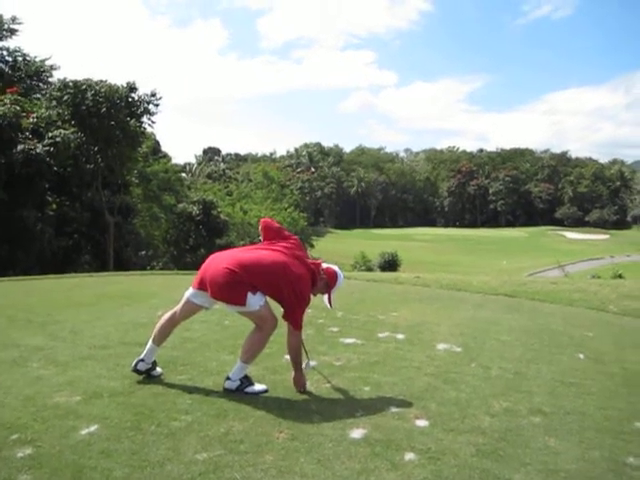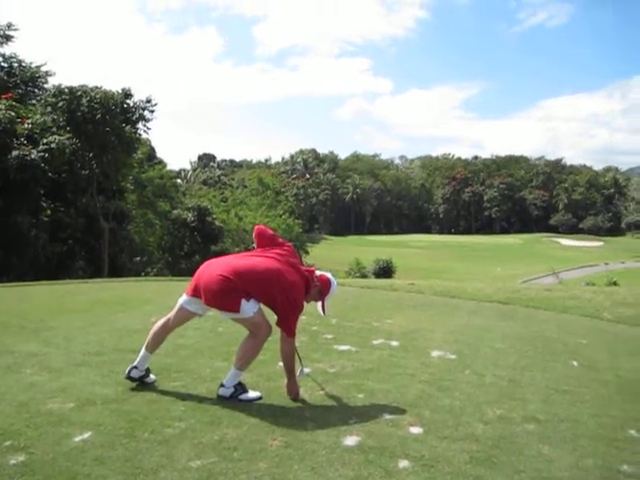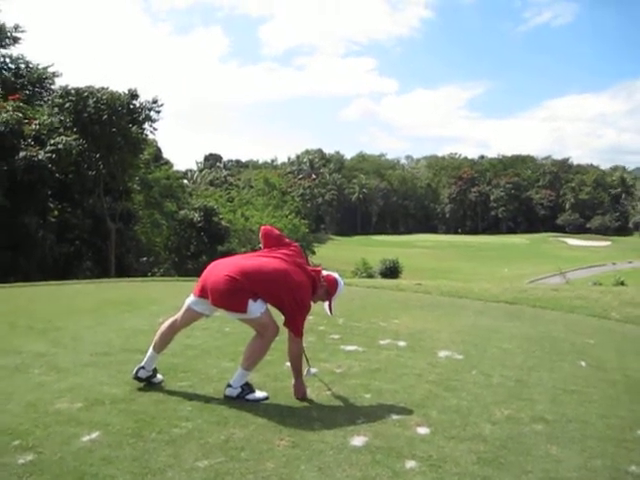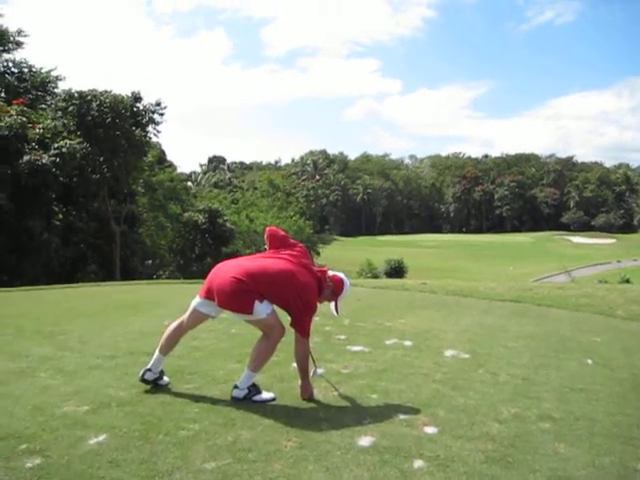
dt=0.3s
person 1, frame 1
left shoulder: (294, 245)
right shoulder: (301, 286)
left elbow: (265, 223)
right elbow: (294, 332)
right wrist: (298, 373)
left hip: (213, 263)
right hip: (230, 278)
left knee: (178, 314)
right knee: (267, 323)
left ankle: (144, 361)
right ankle: (235, 379)
person 1, frame 2
left shoulder: (288, 252)
right shoulder: (295, 294)
left elbow: (258, 230)
right elbow: (287, 339)
right wrist: (291, 380)
left hip: (208, 269)
right hip: (224, 284)
left knee: (172, 320)
right knee: (261, 329)
left ankle: (138, 368)
right ankle: (229, 387)
person 1, frame 3
left shoulder: (295, 252)
right shoulder: (302, 294)
left elbow: (265, 231)
right elbow: (295, 340)
right wrist: (298, 380)
left hip: (214, 270)
right hip: (231, 285)
left knee: (179, 321)
right knee: (268, 330)
left ankle: (145, 368)
right ankle: (236, 386)
person 1, frame 4
left shoulder: (300, 253)
right shoulder: (308, 294)
left elbow: (270, 232)
right elbow: (302, 340)
right wrist: (305, 381)
left hip: (220, 271)
right hip: (237, 286)
left knee: (185, 323)
right knee: (275, 331)
left ankle: (152, 371)
right ankle: (243, 388)
